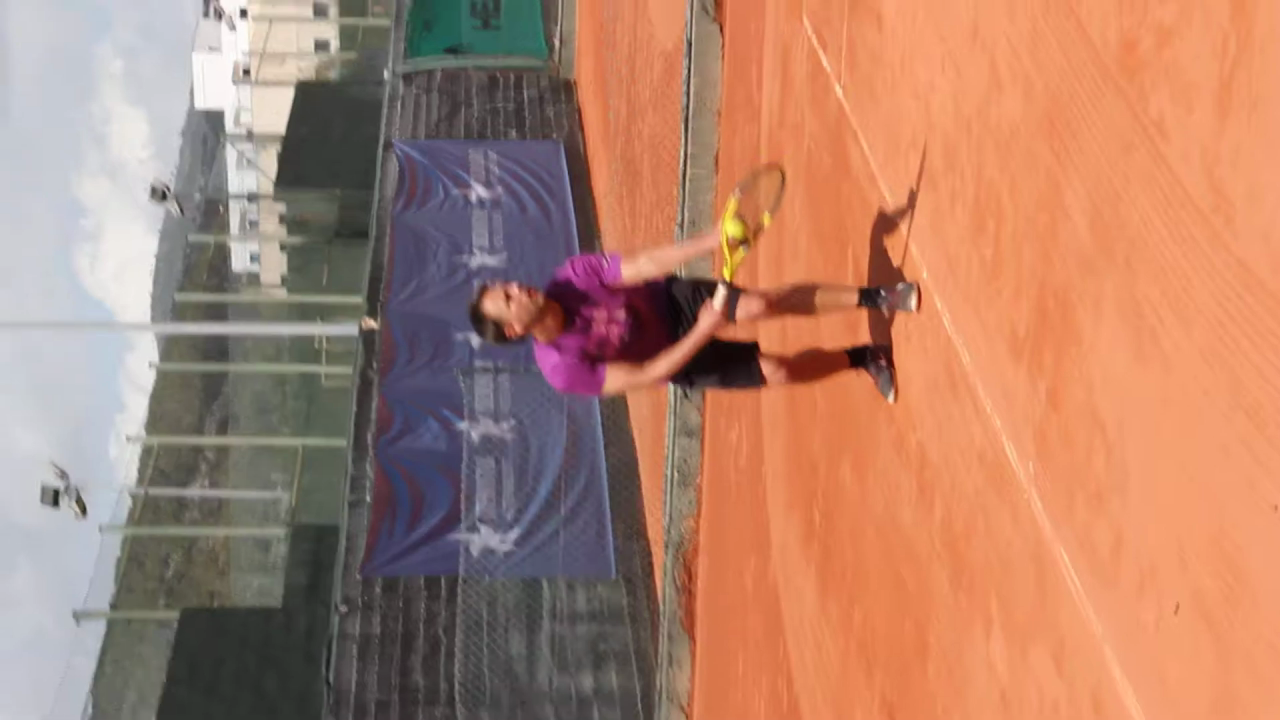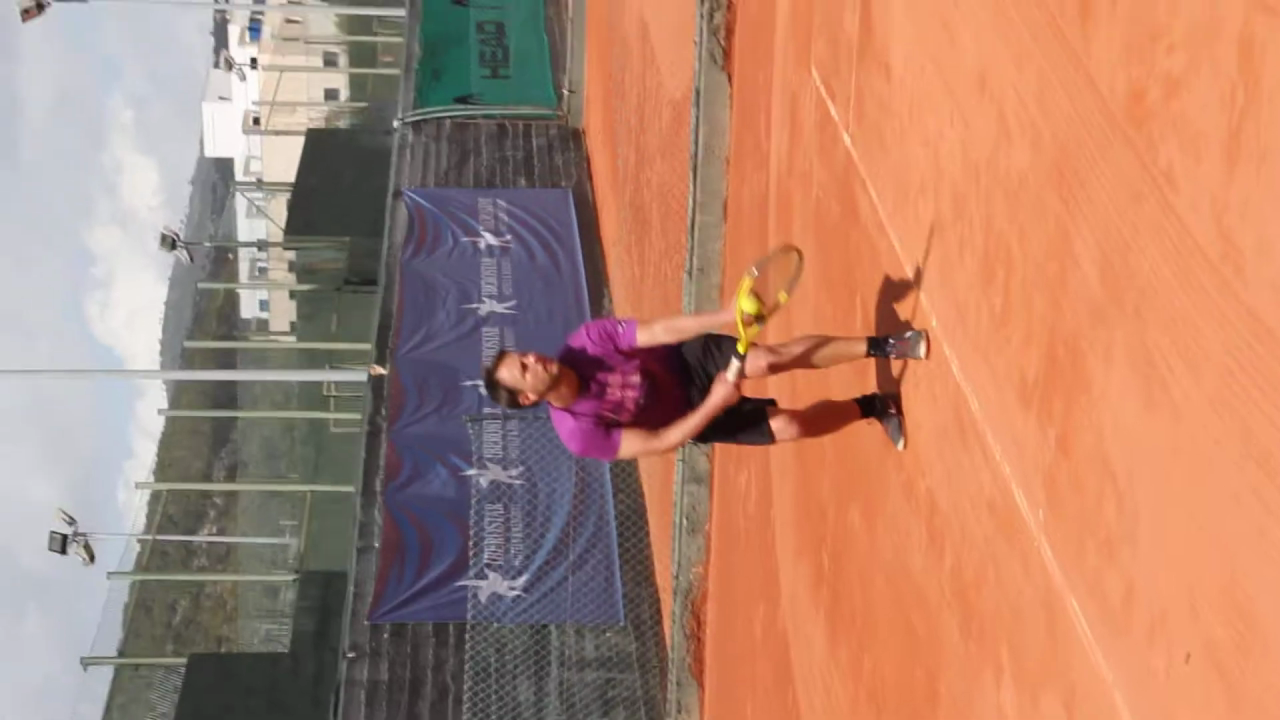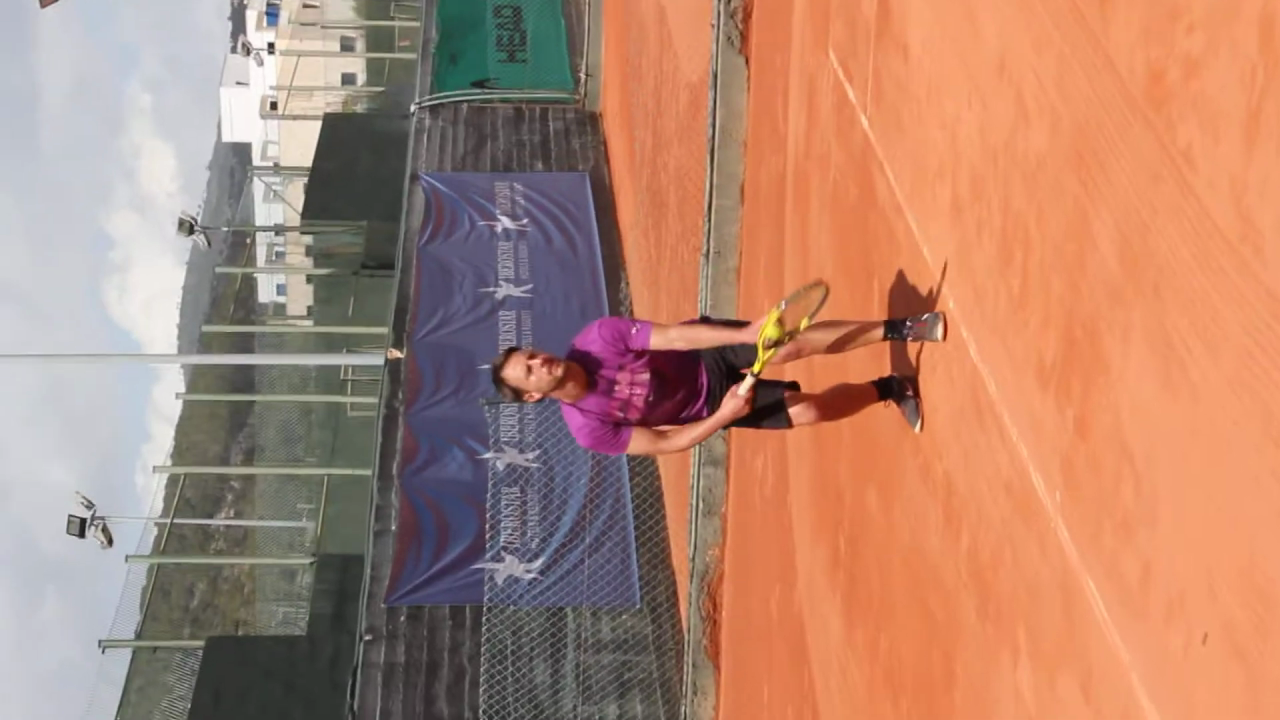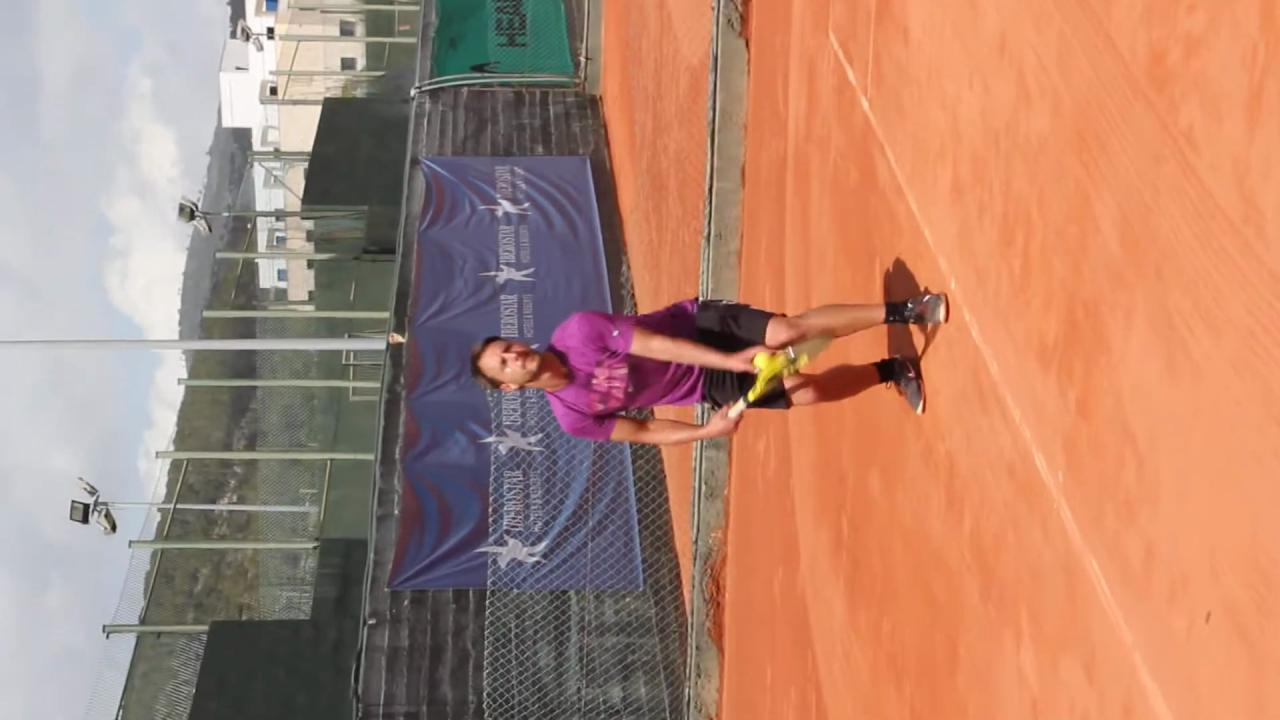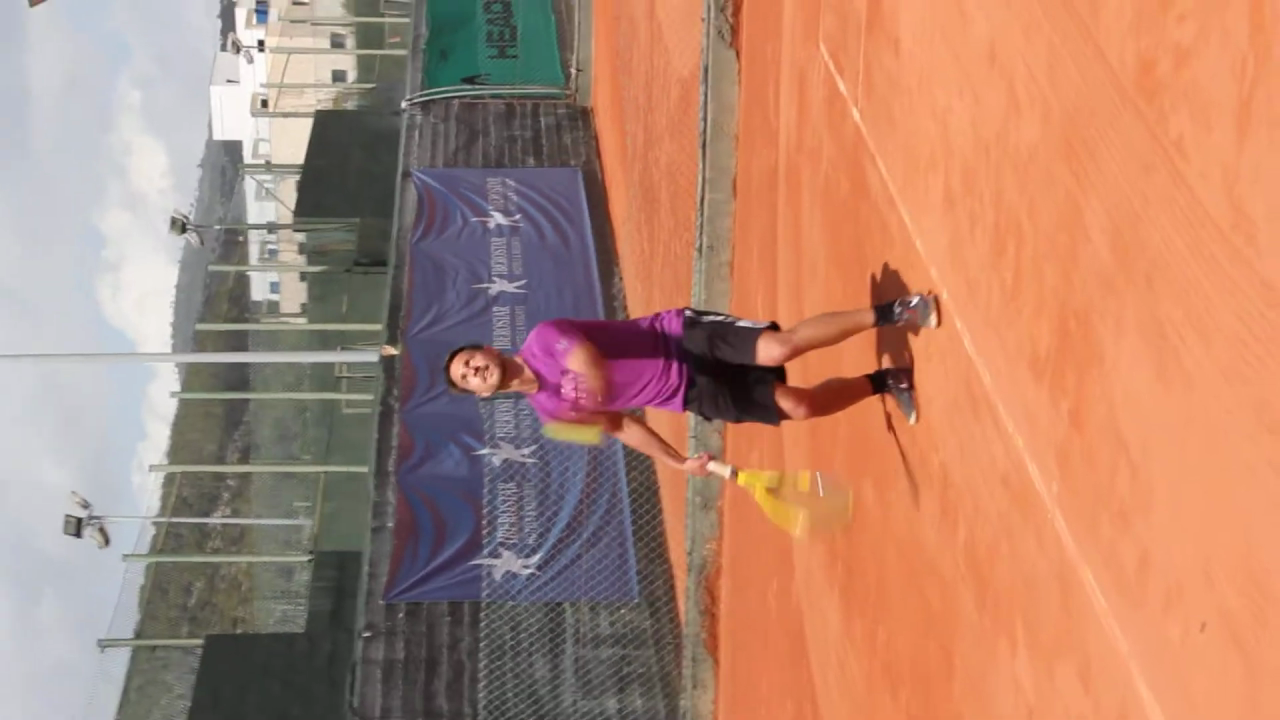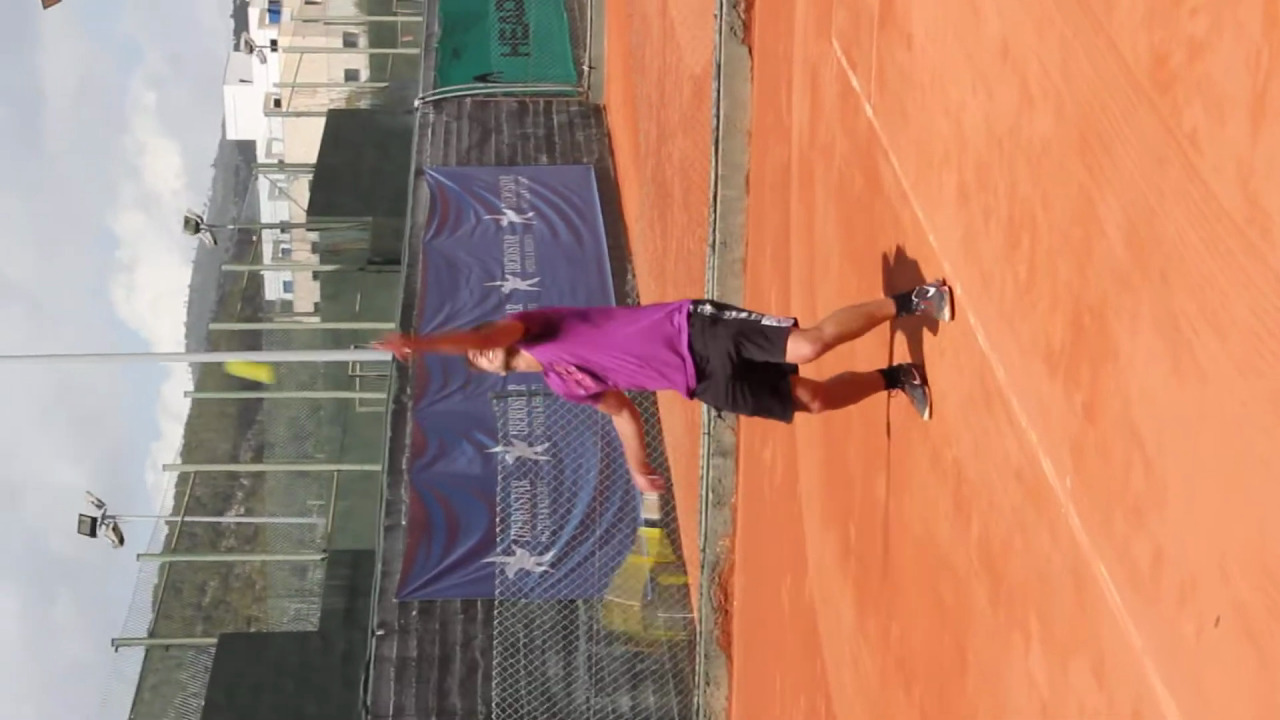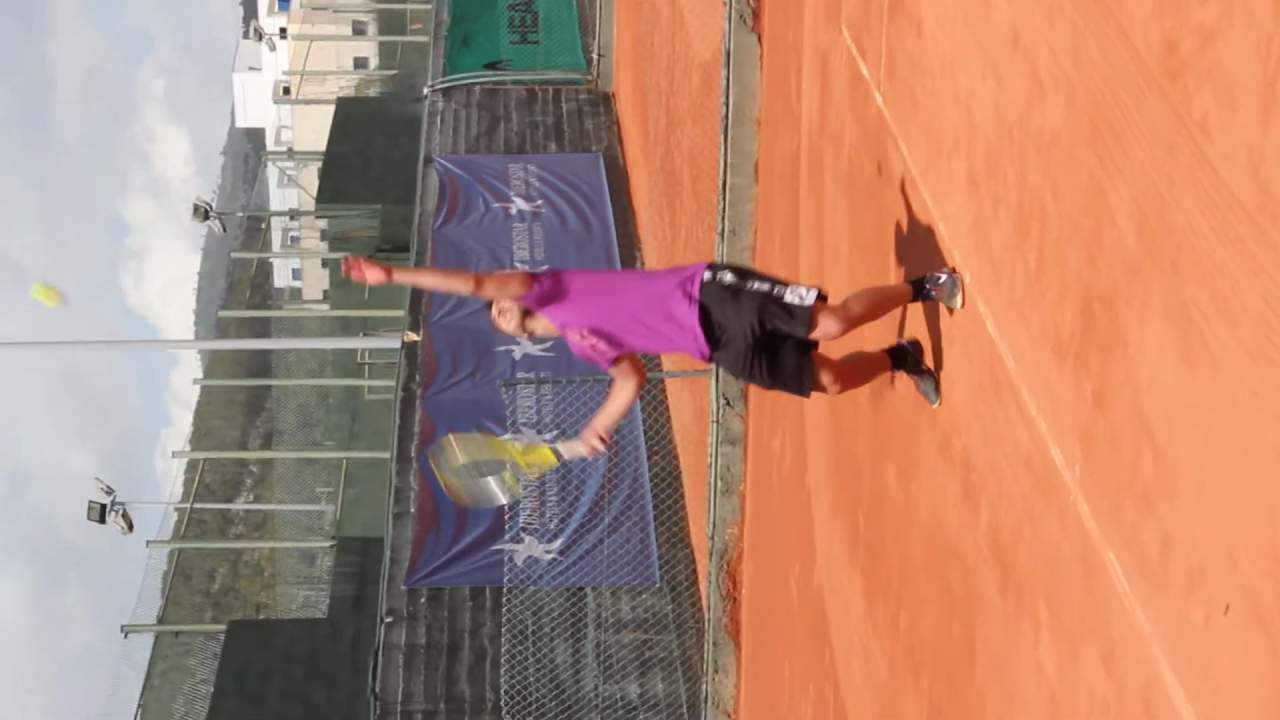
dt=0.2s
person 1, frame 1
left shoulder: (573, 277)
right shoulder: (561, 369)
left elbow: (648, 263)
right elbow: (645, 376)
left wrist: (716, 238)
right wrist: (702, 333)
left hip: (674, 300)
right hip: (677, 362)
left knee: (757, 305)
right knee: (778, 371)
left ankle: (877, 297)
right ankle: (864, 358)
person 1, frame 2
left shoulder: (586, 342)
right shoulder: (577, 433)
left elbow: (663, 330)
right elbow: (659, 443)
left wrist: (729, 314)
right wrist: (715, 404)
left hip: (687, 361)
right hip: (691, 419)
left knee: (766, 359)
right knee: (788, 426)
left ankle: (883, 346)
right ankle: (873, 406)
person 1, frame 3
left shoulder: (597, 339)
right shoulder: (588, 428)
left elbow: (676, 335)
right elbow: (664, 443)
left wrist: (747, 332)
right wrist: (723, 416)
left hip: (705, 353)
right hip: (706, 408)
left knee: (787, 347)
right knee: (808, 410)
left ankle: (902, 328)
right ankle: (890, 388)
person 1, frame 4
left shoulder: (578, 332)
right shoulder: (571, 415)
left elbow: (656, 344)
right elbow: (641, 432)
left wrist: (732, 357)
right wrist: (706, 432)
left hip: (701, 323)
right hip: (706, 387)
left knee: (785, 331)
right knee: (807, 391)
left ankle: (903, 311)
right ankle: (891, 370)
person 1, frame 5
left shoulder: (542, 341)
right shoulder: (549, 410)
left elbow: (588, 358)
right elbow: (620, 425)
left wrist: (593, 386)
right wrist: (677, 463)
left hip: (684, 337)
right hip: (693, 393)
left knee: (779, 347)
right knee: (799, 406)
left ankle: (892, 312)
right ankle: (884, 381)
person 1, frame 6
left shoulder: (530, 324)
right shoulder: (567, 383)
left elbow: (485, 331)
right elbow: (623, 411)
left wrist: (421, 341)
right wrist: (639, 470)
left hip: (692, 327)
right hip: (706, 382)
left knee: (807, 346)
right knee: (810, 399)
left ankle: (906, 301)
right ankle: (895, 377)
person 1, frame 7
left shoulder: (544, 289)
right shoulder: (585, 344)
left elbow: (479, 281)
right elbow: (632, 376)
left wrist: (397, 273)
right wrist: (596, 429)
left hip: (710, 294)
right hip: (726, 347)
left knee: (833, 322)
right knee: (828, 378)
left ankle: (924, 285)
right ankle: (902, 357)
